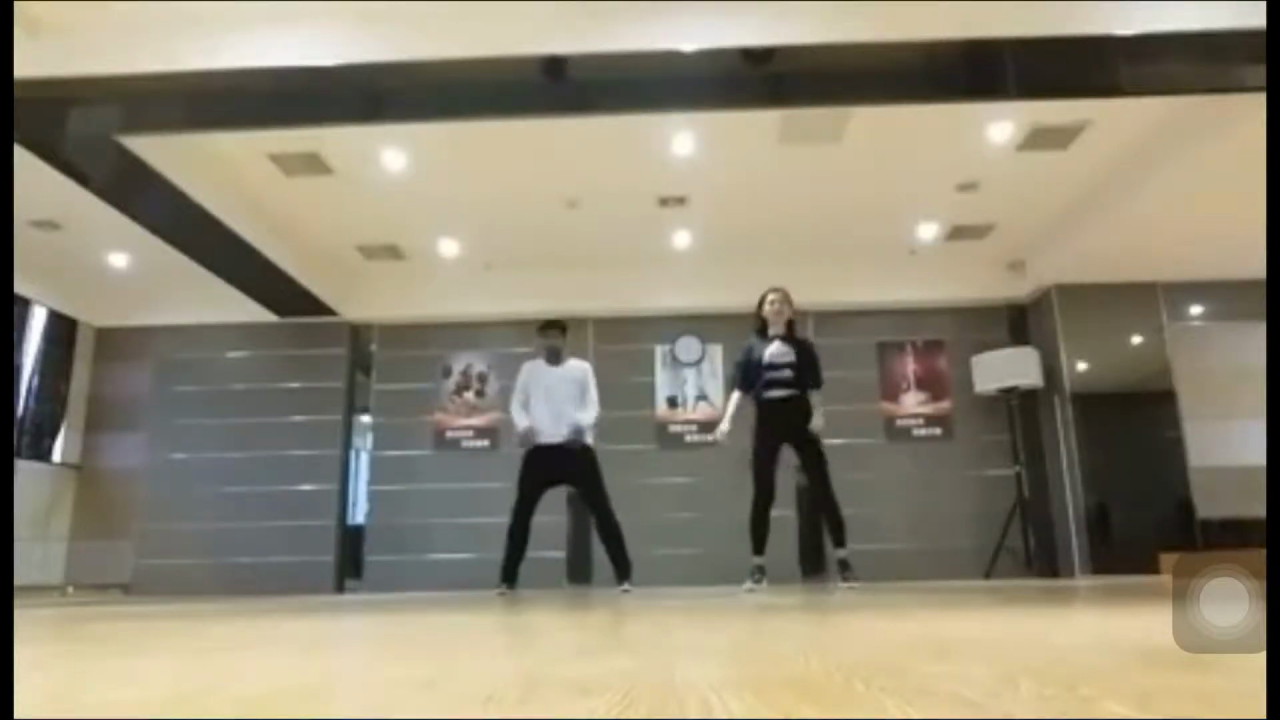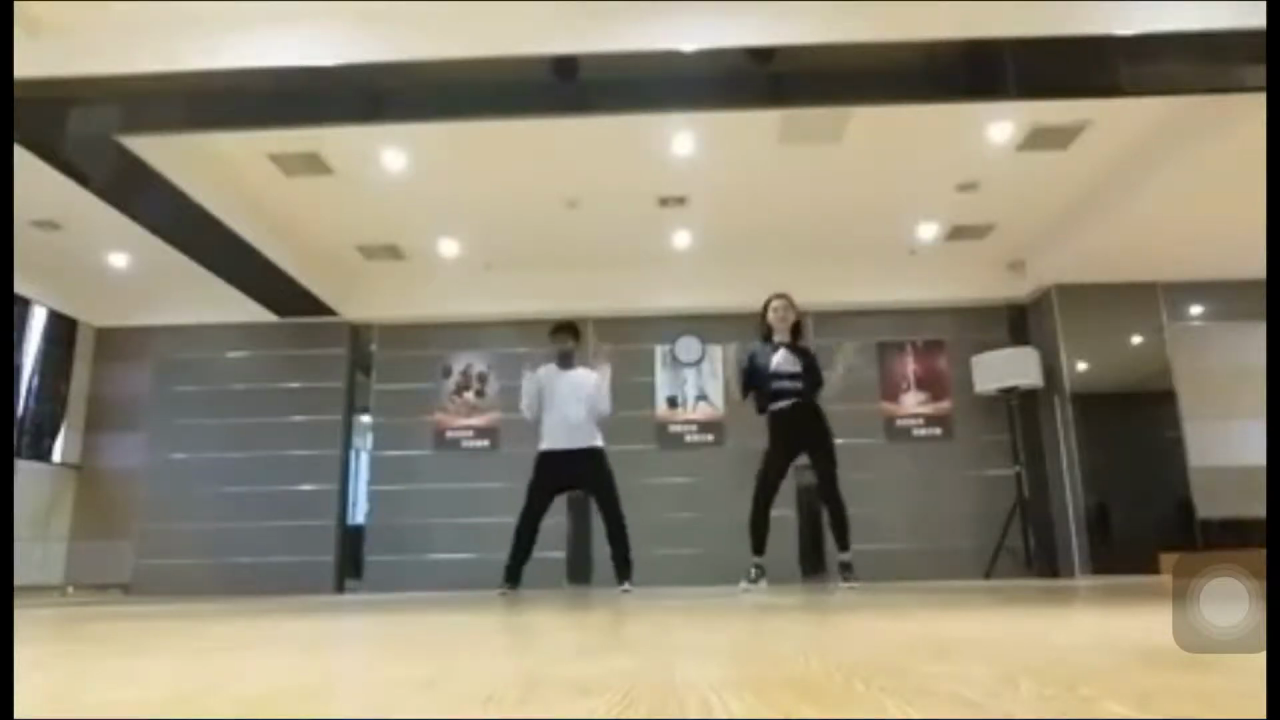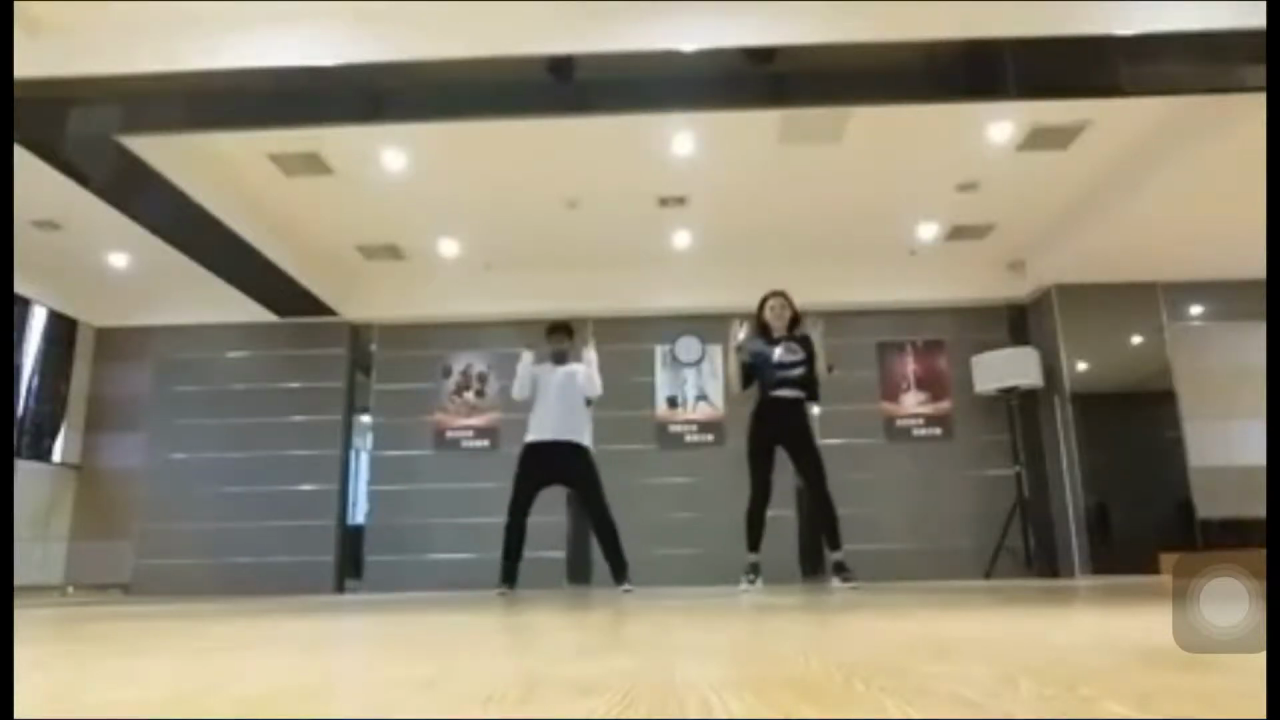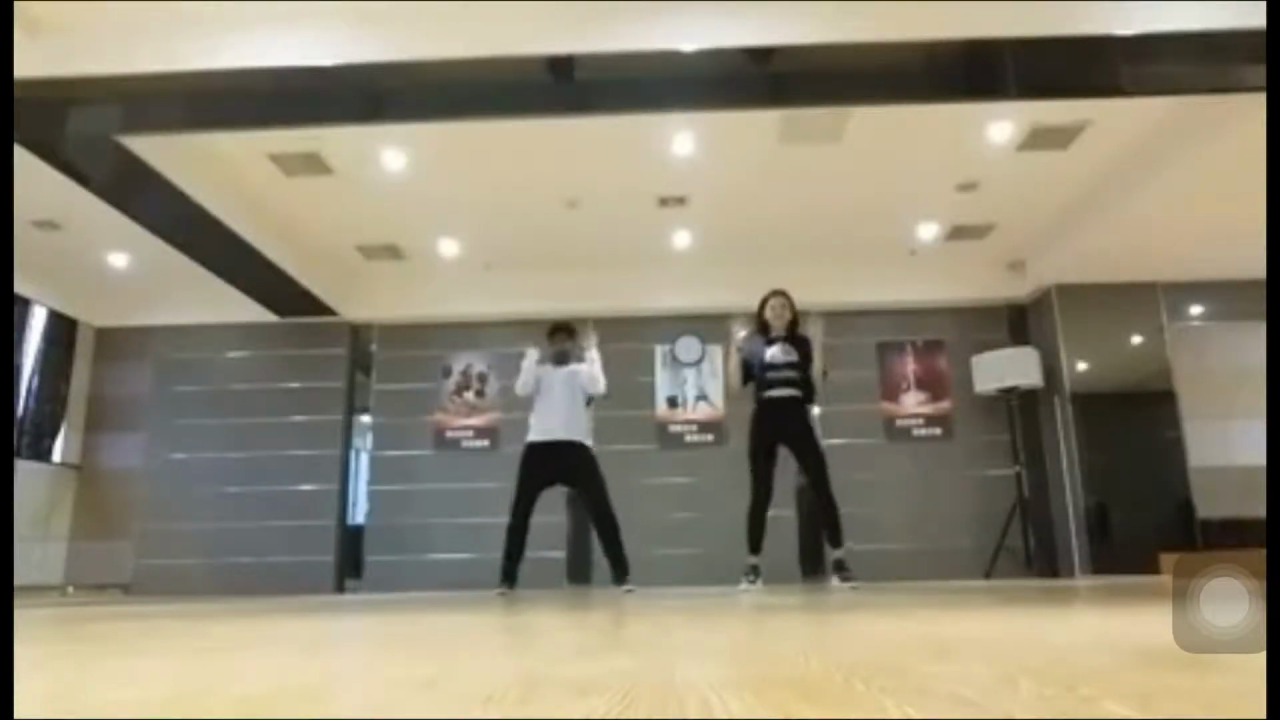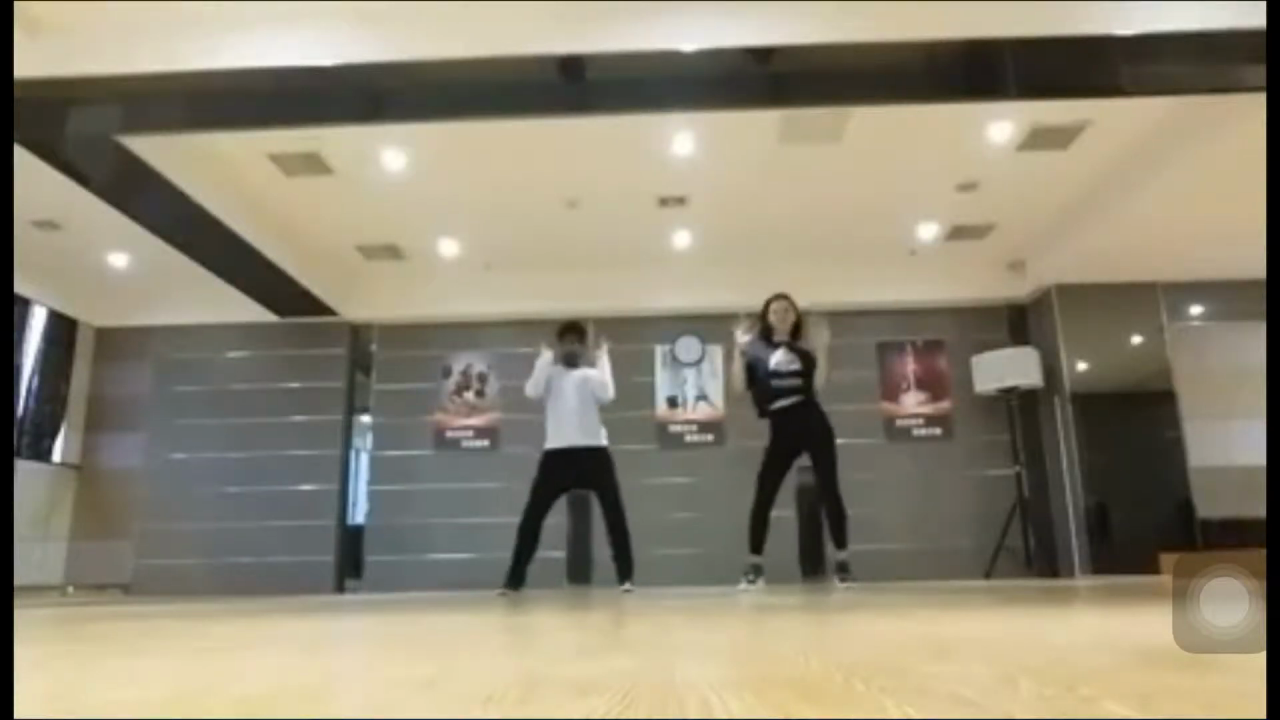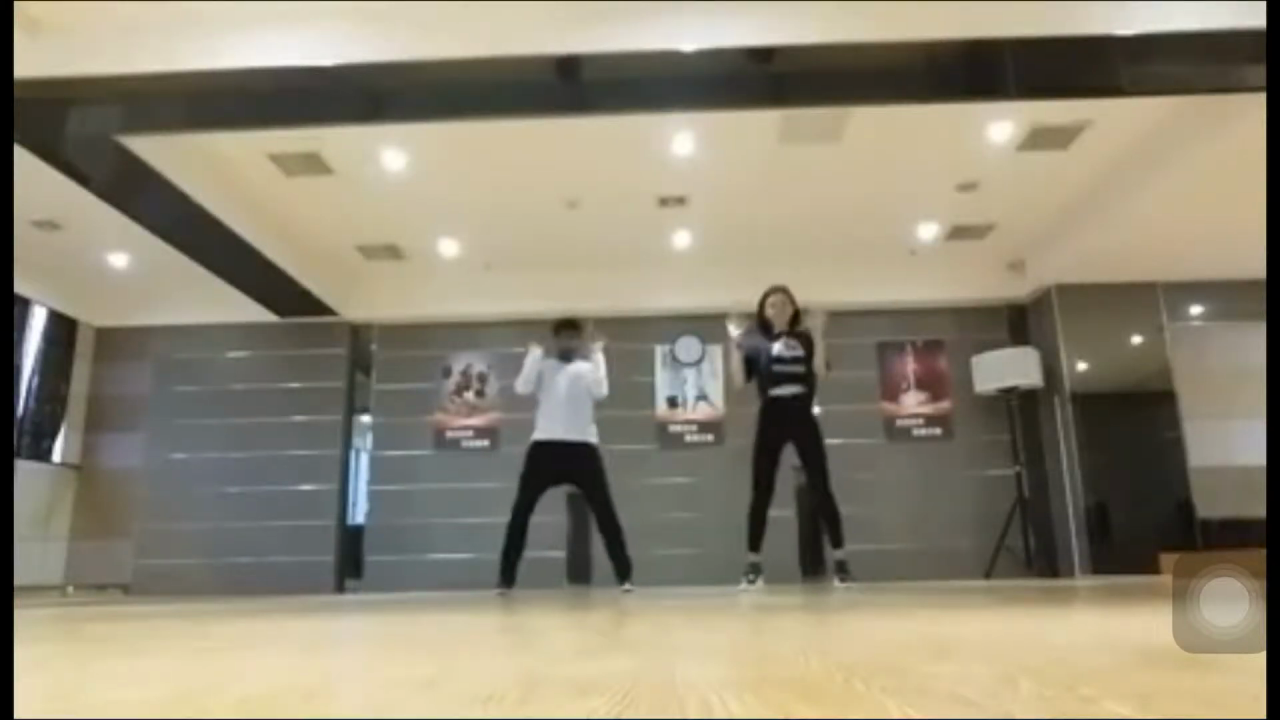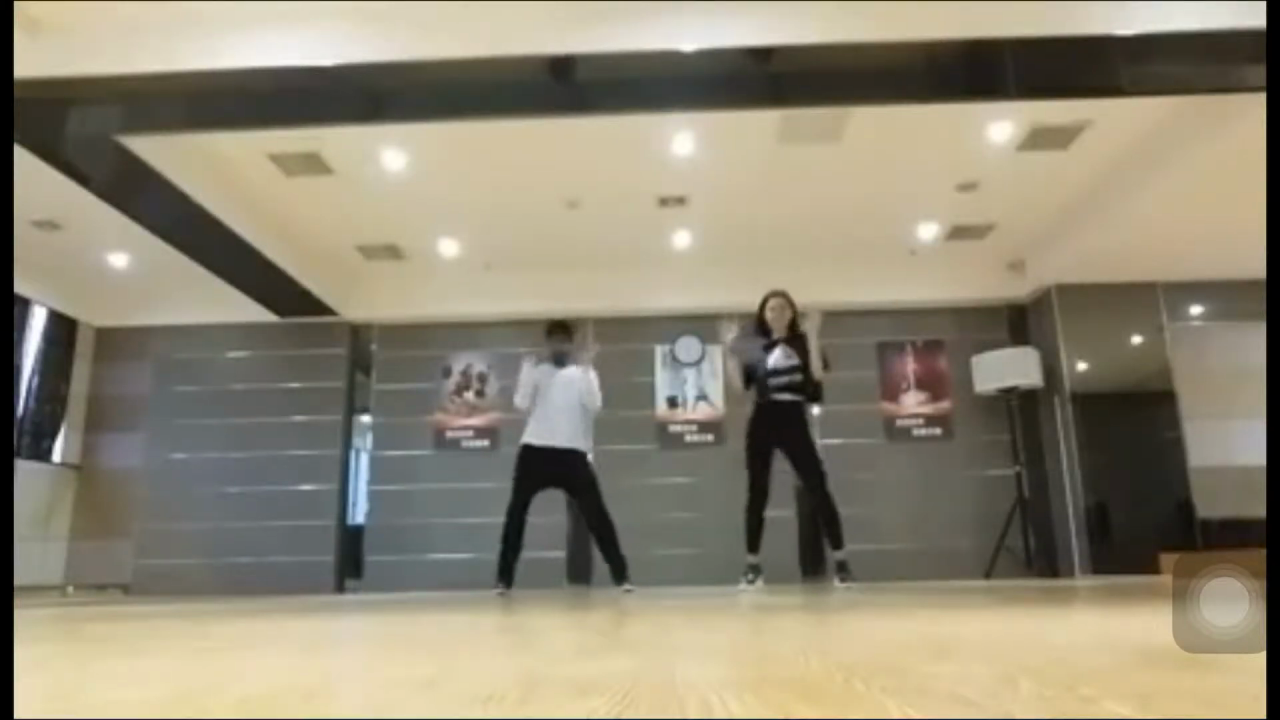
dt=0.2s
person 1, frame 1
left shoulder: (803, 346)
right shoulder: (753, 347)
left elbow: (814, 387)
right elbow: (741, 386)
left wrist: (817, 415)
right wrist: (727, 418)
left hip: (800, 420)
right hip: (768, 422)
left knee: (821, 489)
right knee: (763, 495)
left ankle: (843, 561)
right ankle: (758, 567)
person 1, frame 2
left shoulder: (804, 354)
right shoulder: (756, 353)
left elbow: (820, 390)
right elbow: (739, 394)
left hip: (814, 424)
right hip: (782, 429)
left knee: (830, 492)
right knee: (762, 496)
left ankle: (844, 563)
right ankle: (756, 566)
person 1, frame 3
left shoulder: (804, 342)
right shoulder: (754, 346)
left elbow: (821, 378)
right elbow: (737, 386)
left wrist: (819, 345)
right wrist: (736, 348)
left hip: (796, 421)
right hip: (765, 422)
left knee: (818, 489)
right knee: (759, 494)
left ankle: (837, 562)
right ankle: (752, 566)
person 1, frame 4
left shoulder: (801, 343)
right shoulder: (753, 346)
left elbow: (817, 380)
right elbow: (736, 384)
left hip: (797, 419)
right hip: (765, 421)
left knee: (820, 488)
right knee: (760, 494)
left ankle: (838, 561)
right ankle: (753, 566)
person 1, frame 5
left shoulder: (804, 351)
right shoulder: (756, 349)
left elbow: (817, 385)
right elbow: (739, 386)
left wrist: (822, 352)
right wrist: (739, 352)
left hip: (813, 425)
right hip: (782, 430)
left knee: (829, 492)
right knee: (764, 496)
left ankle: (841, 562)
right ankle: (754, 566)
person 1, frame 6
left shoulder: (805, 338)
right shoulder: (755, 341)
left elbow: (820, 372)
right elbow: (740, 380)
left wrist: (818, 335)
right wrist: (735, 344)
left hip: (803, 418)
right hip: (771, 419)
left knee: (821, 489)
right knee: (761, 492)
left ankle: (840, 562)
right ankle: (753, 565)
person 1, frame 7
left shoulder: (803, 343)
right shoulder: (755, 348)
left elbow: (818, 375)
right elbow: (740, 385)
left wrist: (812, 337)
right wrist: (731, 351)
left hip: (794, 423)
right hip: (762, 424)
left knee: (818, 490)
right knee: (757, 495)
left ankle: (840, 562)
right ankle: (753, 566)
person 2, frame 1
left shoulder: (582, 368)
right shoulder: (529, 369)
left elbow: (591, 408)
right elbow: (517, 405)
left wrist: (582, 424)
right wrist: (523, 426)
left hip: (576, 449)
right hip: (540, 449)
left knee: (601, 510)
right knee: (521, 512)
left ankle: (623, 575)
right ankle: (508, 578)
person 2, frame 2
left shoulder: (591, 376)
right shoulder: (542, 374)
left elbow: (602, 411)
right elbow: (530, 412)
left wrist: (604, 377)
right wrist: (529, 383)
left hip: (588, 453)
right hip: (551, 454)
left knee: (613, 513)
right knee: (530, 515)
left ankle: (624, 575)
right ankle: (511, 577)
person 2, frame 3
left shoulder: (581, 371)
right shoulder: (537, 372)
left elbow: (594, 392)
right elbow: (519, 394)
left wrist: (589, 356)
right wrist: (526, 359)
left hip: (574, 449)
right hip: (537, 448)
left knee: (598, 511)
right knee: (517, 512)
left ankle: (621, 574)
right ankle: (507, 578)
person 2, frame 4
left shoulder: (583, 370)
right shoulder: (539, 371)
left elbow: (597, 389)
right elbow: (522, 389)
left wrist: (592, 354)
right wrist: (532, 356)
left hip: (575, 448)
right hip: (539, 447)
left knee: (601, 510)
right knee: (520, 512)
left ankle: (622, 575)
right ankle: (508, 577)
person 2, frame 5
left shoulder: (593, 374)
right shoulder: (550, 373)
left elbow: (606, 396)
right elbow: (532, 392)
left wrist: (602, 360)
right wrist: (545, 359)
left hip: (594, 452)
right hip: (557, 453)
left knee: (614, 513)
right knee: (532, 515)
left ankle: (625, 576)
right ankle: (514, 578)
person 2, frame 6
left shoulder: (588, 369)
right shoulder: (542, 367)
left elbow: (600, 393)
right elbow: (522, 389)
left wrist: (596, 355)
right wrist: (534, 354)
left hip: (581, 447)
right hip: (544, 447)
left knee: (605, 511)
right knee: (521, 510)
left ankle: (624, 575)
right ankle: (506, 577)
person 2, frame 7
left shoulder: (584, 372)
right shoulder: (536, 371)
left elbow: (594, 407)
right elbow: (522, 405)
left wrist: (586, 372)
right wrist: (527, 370)
left hip: (572, 453)
right hip: (535, 451)
left knee: (596, 514)
right knee: (516, 513)
left ankle: (621, 575)
right ankle: (504, 578)
